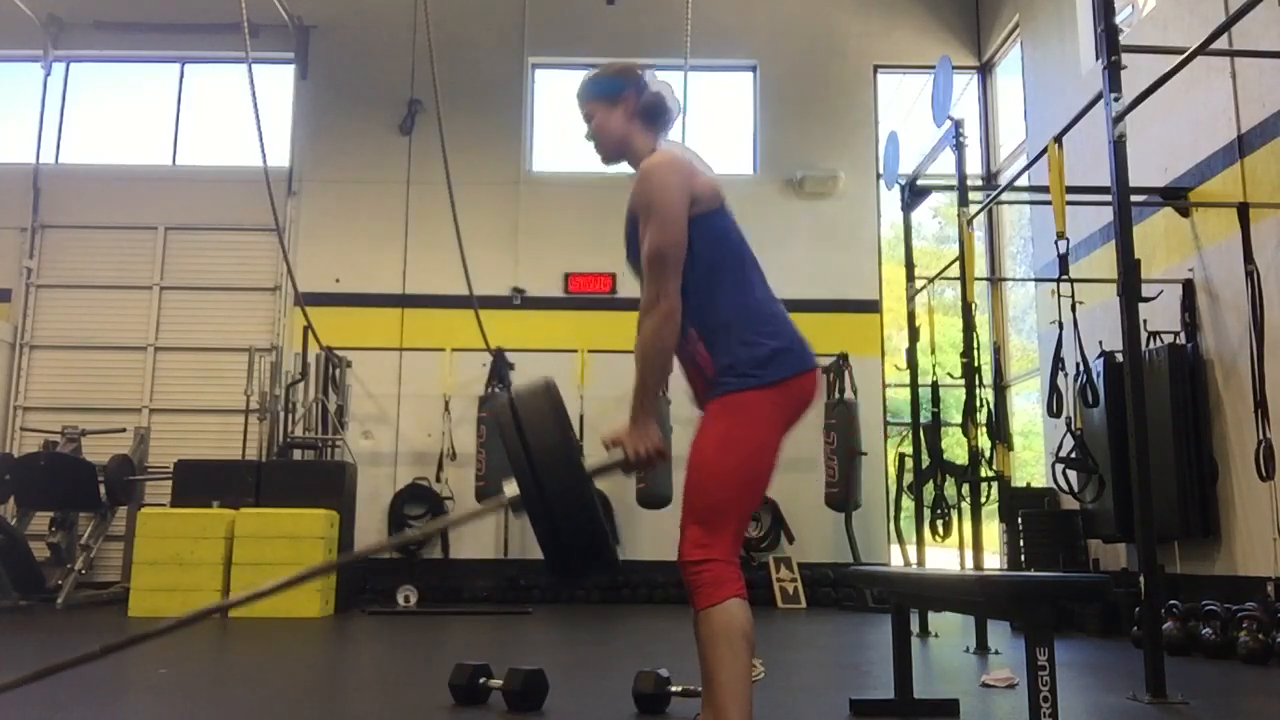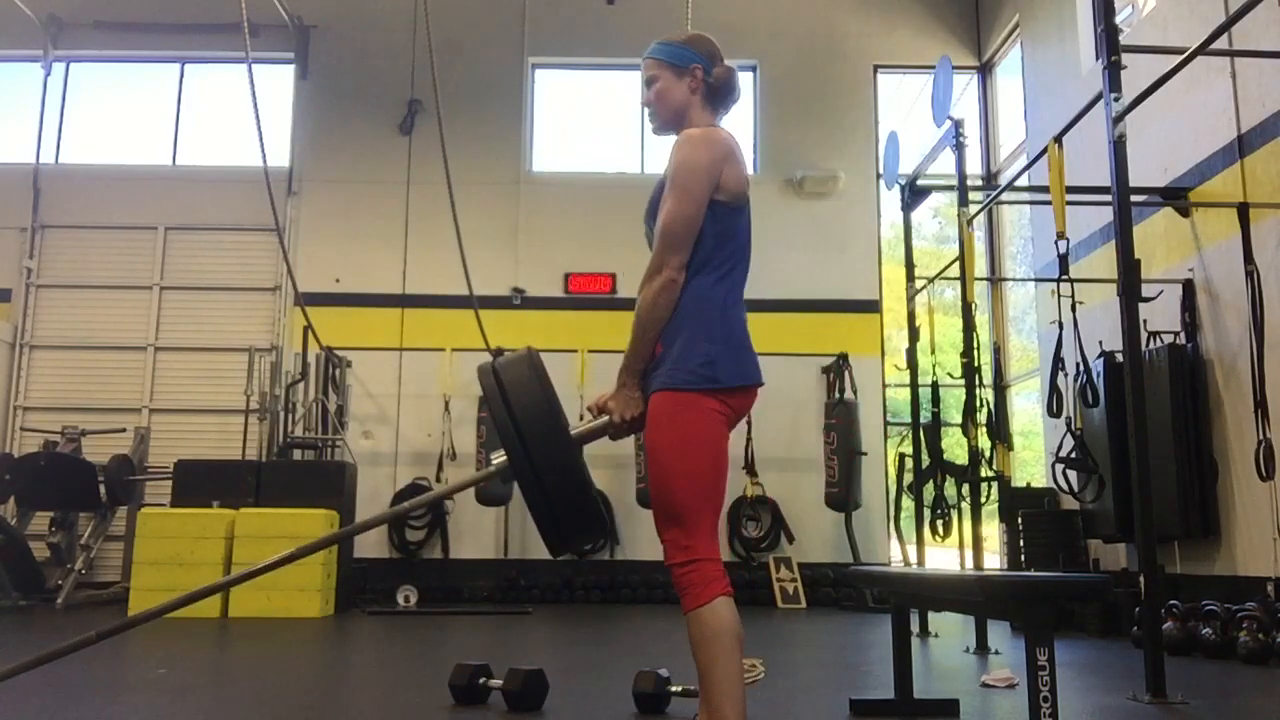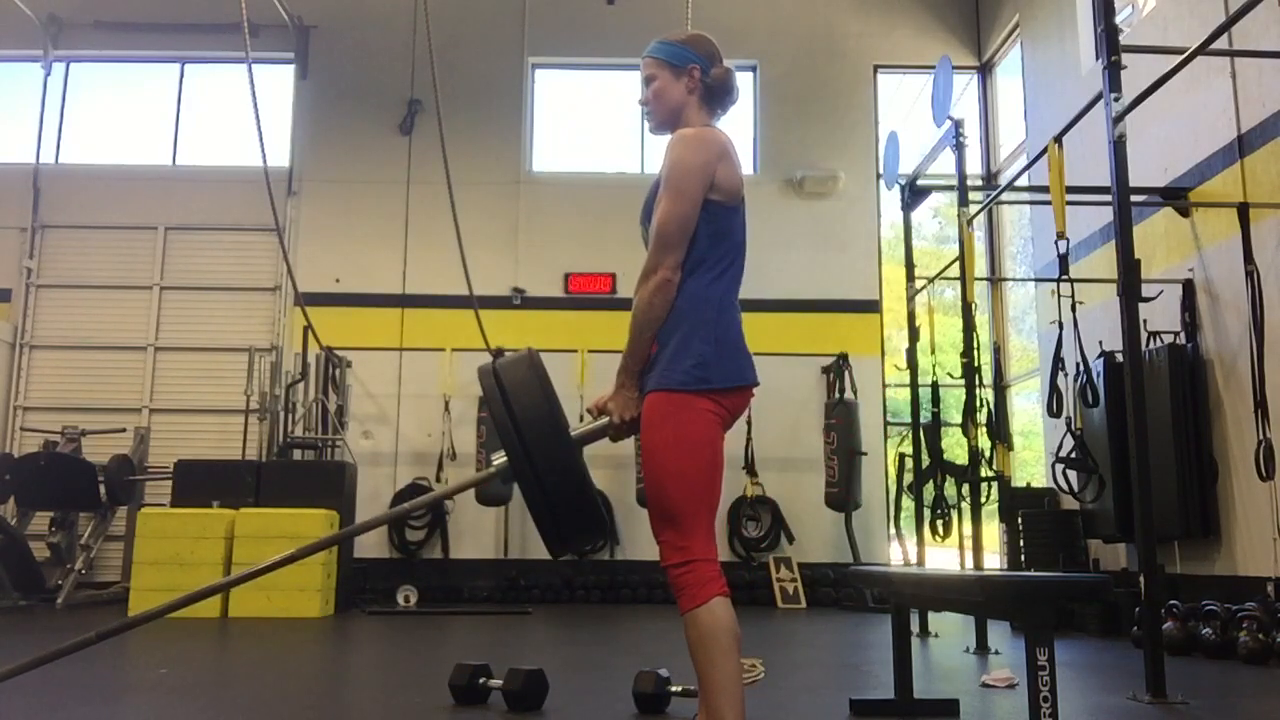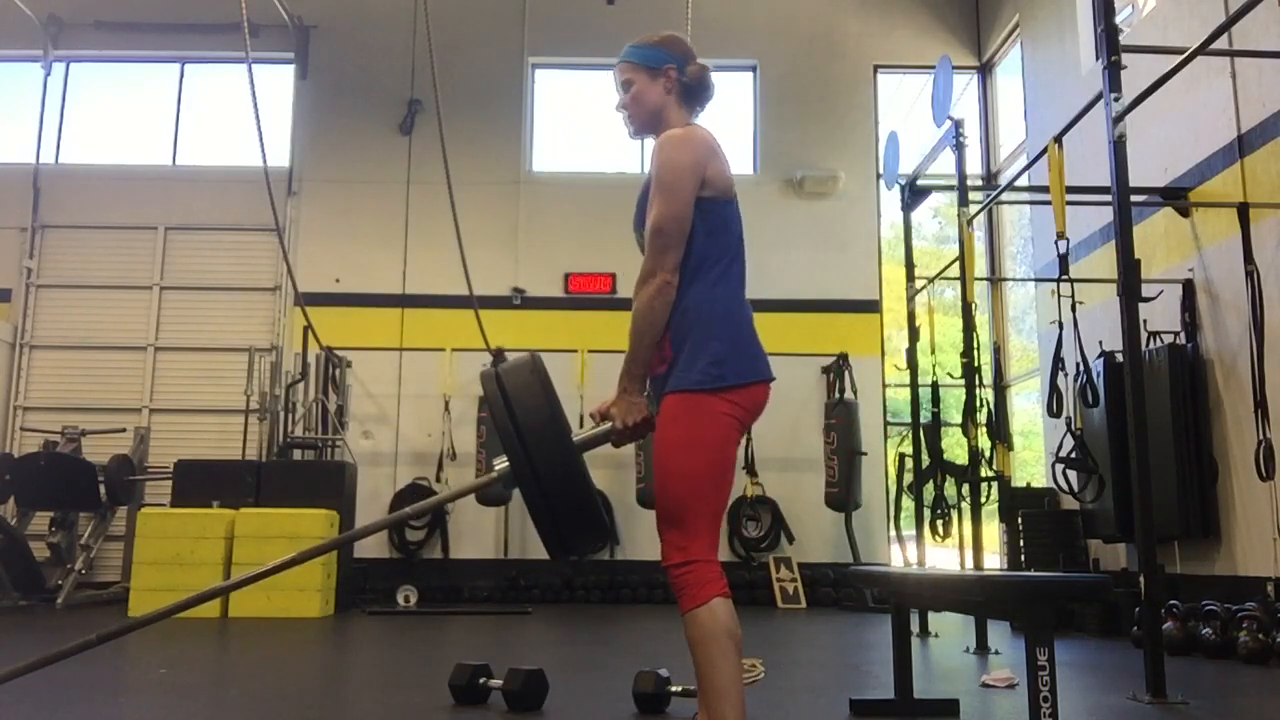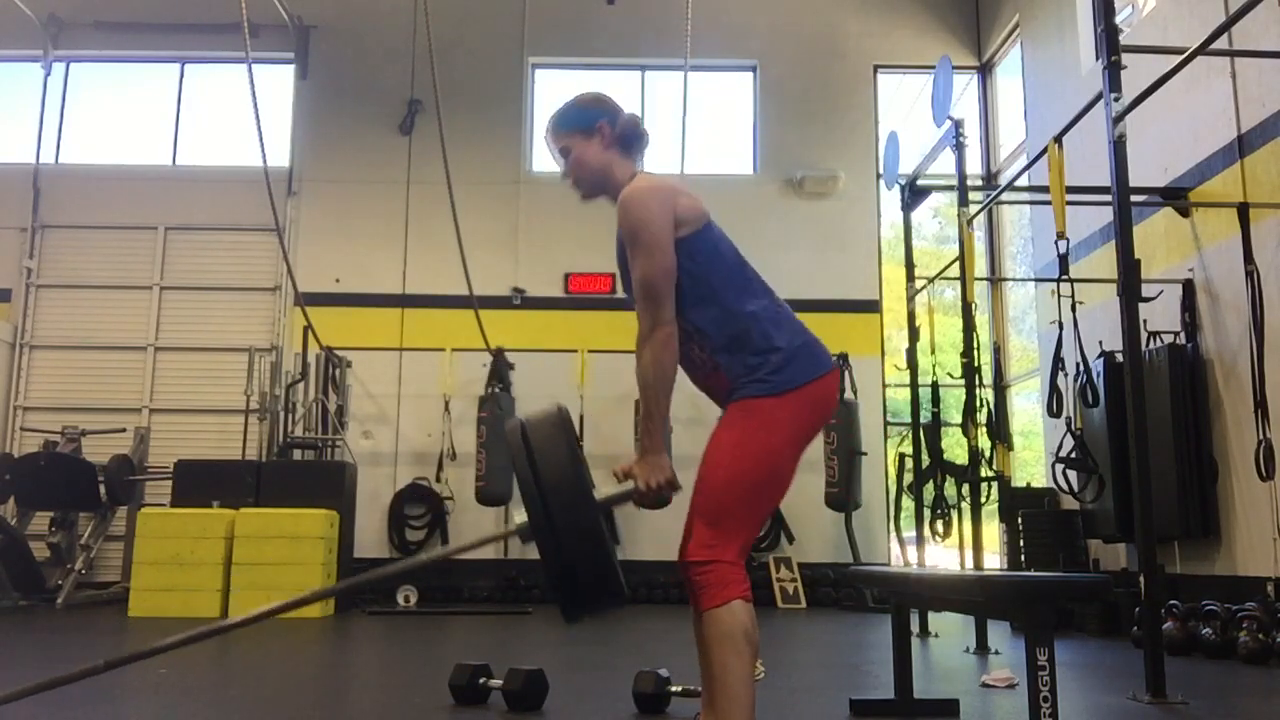
dt=0.4s
person 1, frame 1
left shoulder: (663, 170)
right shoulder: (658, 179)
left elbow: (664, 305)
right elbow: (661, 309)
left wrist: (643, 419)
right wrist: (645, 420)
left hip: (759, 376)
right hip: (753, 377)
left knee: (707, 557)
right knee: (707, 553)
person 1, frame 2
left shoulder: (702, 144)
right shoulder: (705, 152)
left elbow: (667, 274)
left wrist: (627, 383)
right wrist: (640, 383)
left hip: (697, 372)
right hip: (703, 371)
left knee: (693, 559)
right knee: (691, 556)
person 1, frame 3
left shoulder: (695, 144)
right shoulder: (704, 151)
left elbow: (663, 274)
left wrist: (625, 384)
right wrist: (638, 383)
left hip: (691, 372)
right hip: (700, 370)
left knee: (690, 560)
right knee: (689, 556)
person 1, frame 4
left shoulder: (681, 144)
right shoulder: (688, 151)
left elbow: (660, 279)
left wrist: (628, 390)
right wrist: (641, 390)
left hip: (708, 374)
right hip: (710, 373)
left knee: (689, 560)
right knee: (690, 557)
person 1, frame 5
left shoulder: (643, 196)
right shoulder: (647, 203)
left elbow: (660, 334)
right elbow: (661, 334)
left wrist: (653, 451)
right wrist: (649, 448)
left hip: (780, 383)
right hip: (772, 384)
left knee: (713, 561)
right knee: (709, 559)
